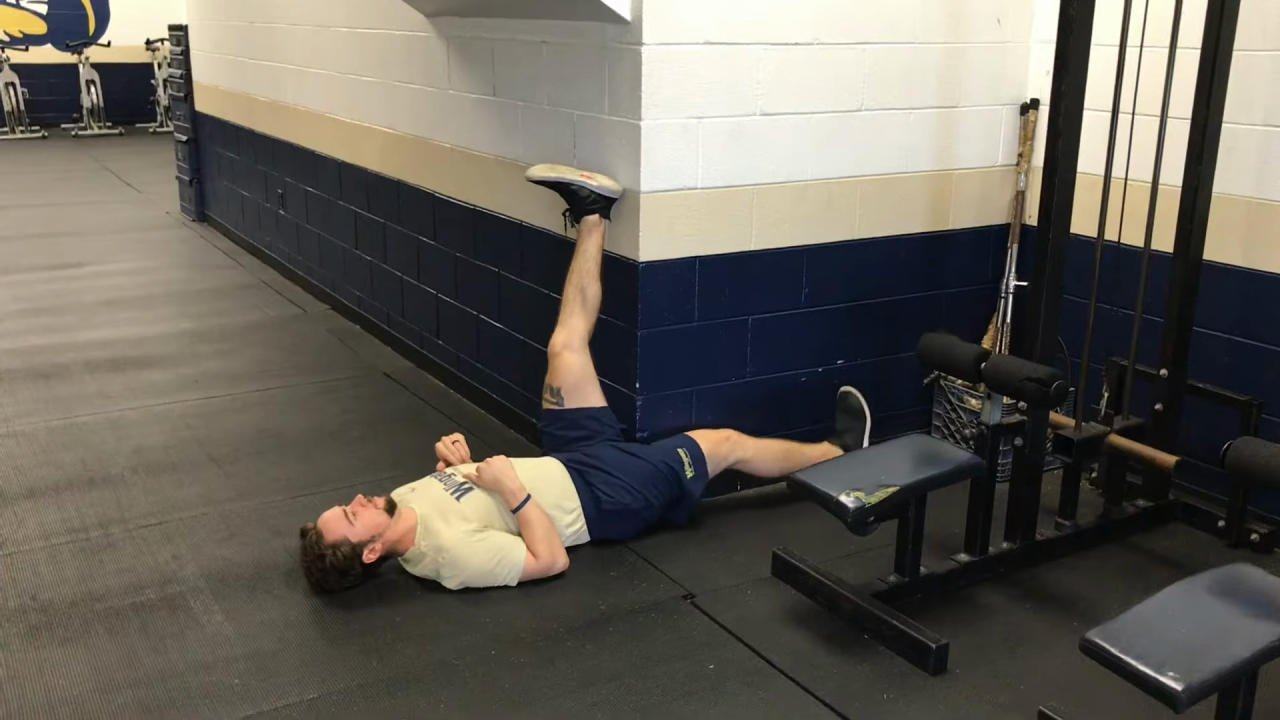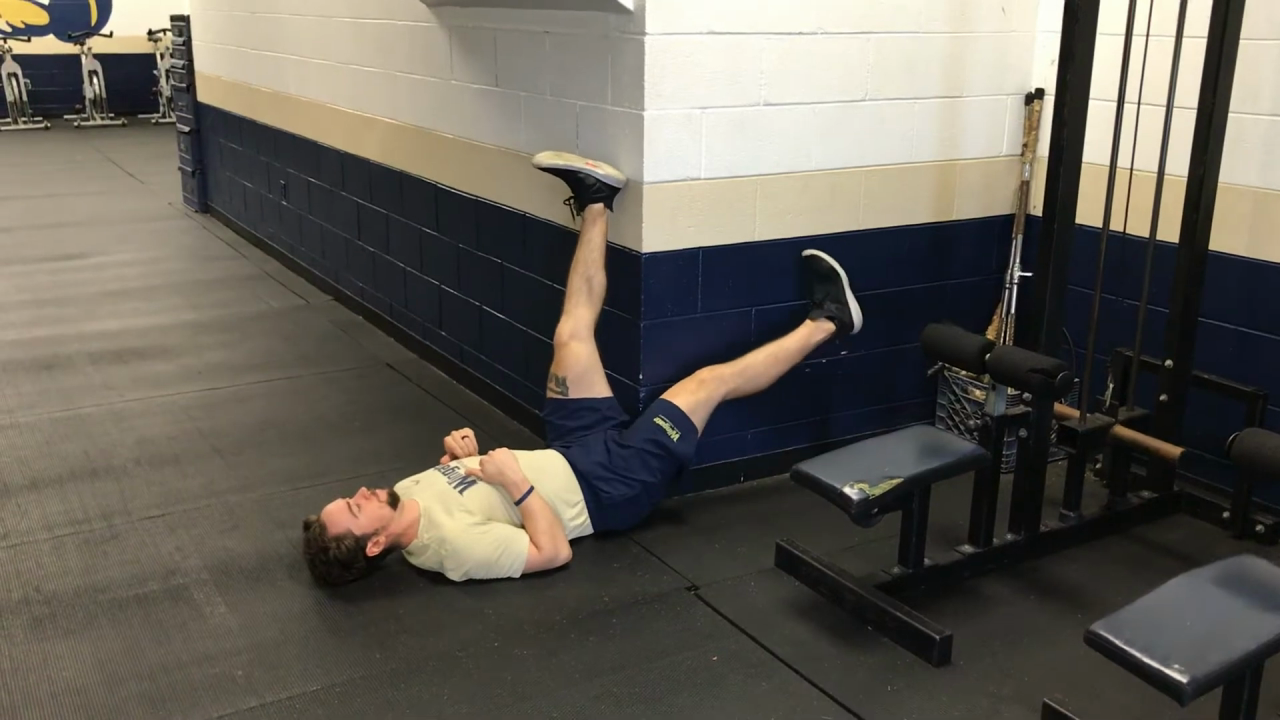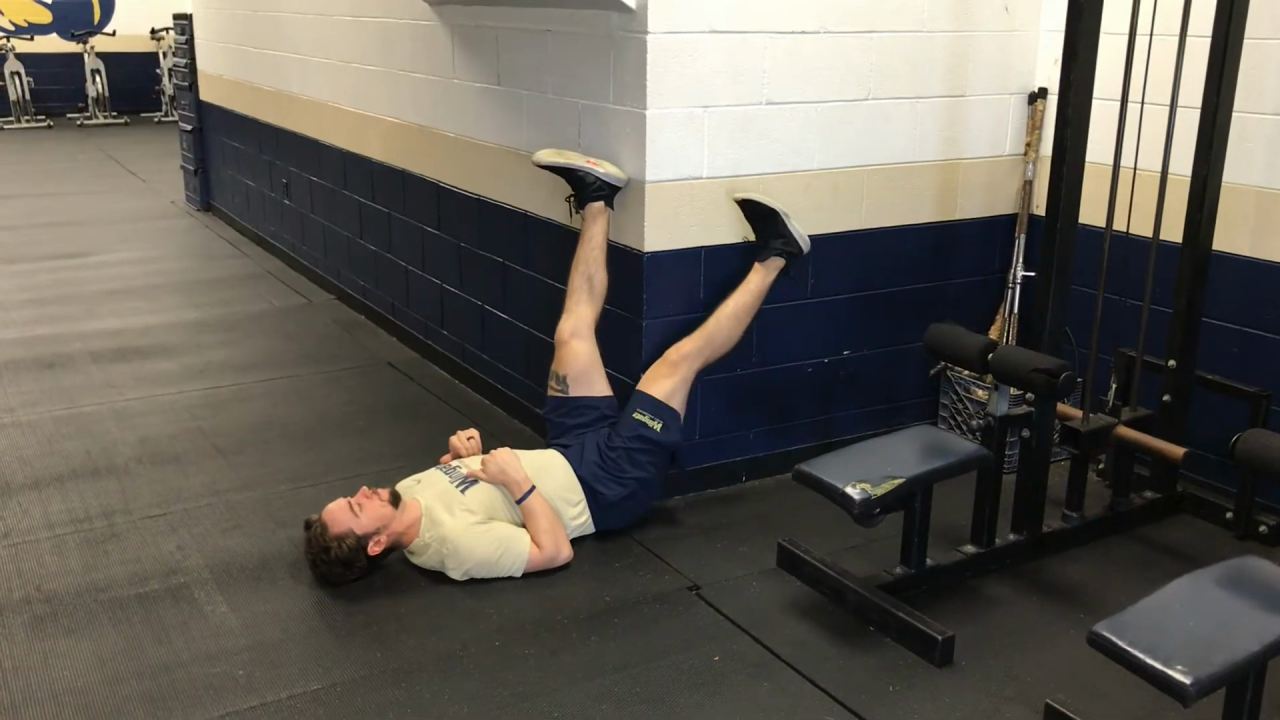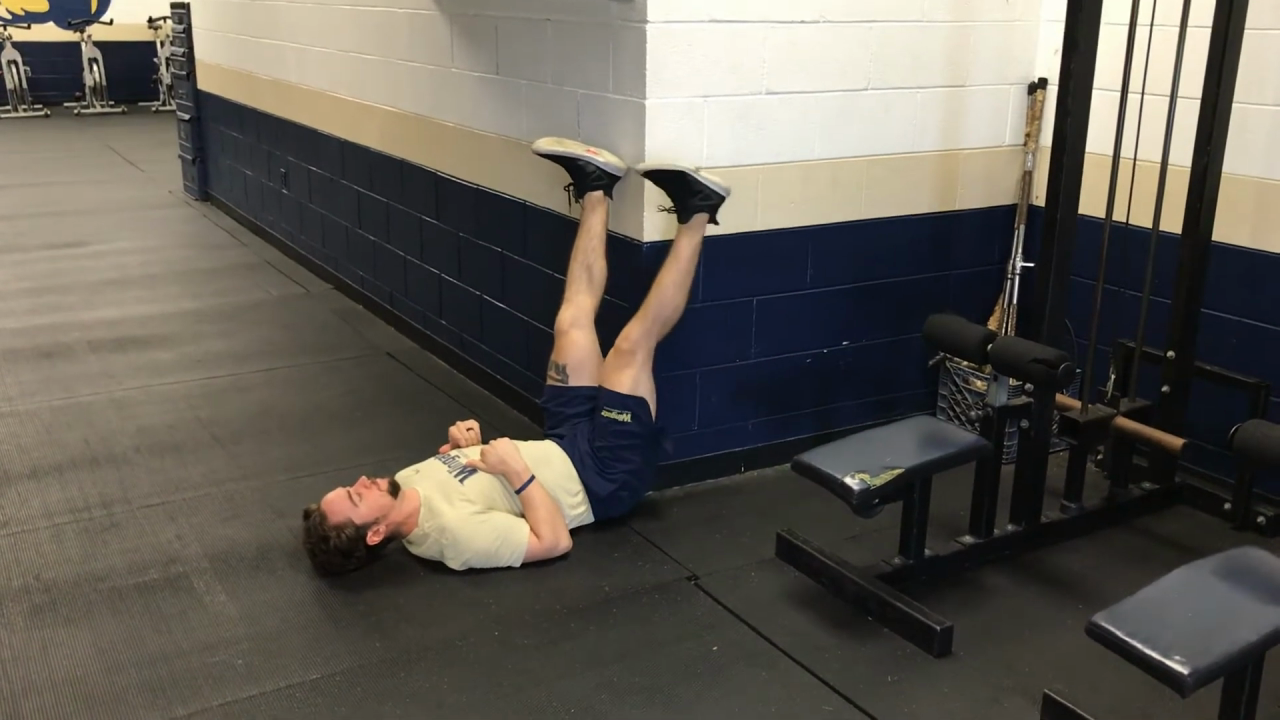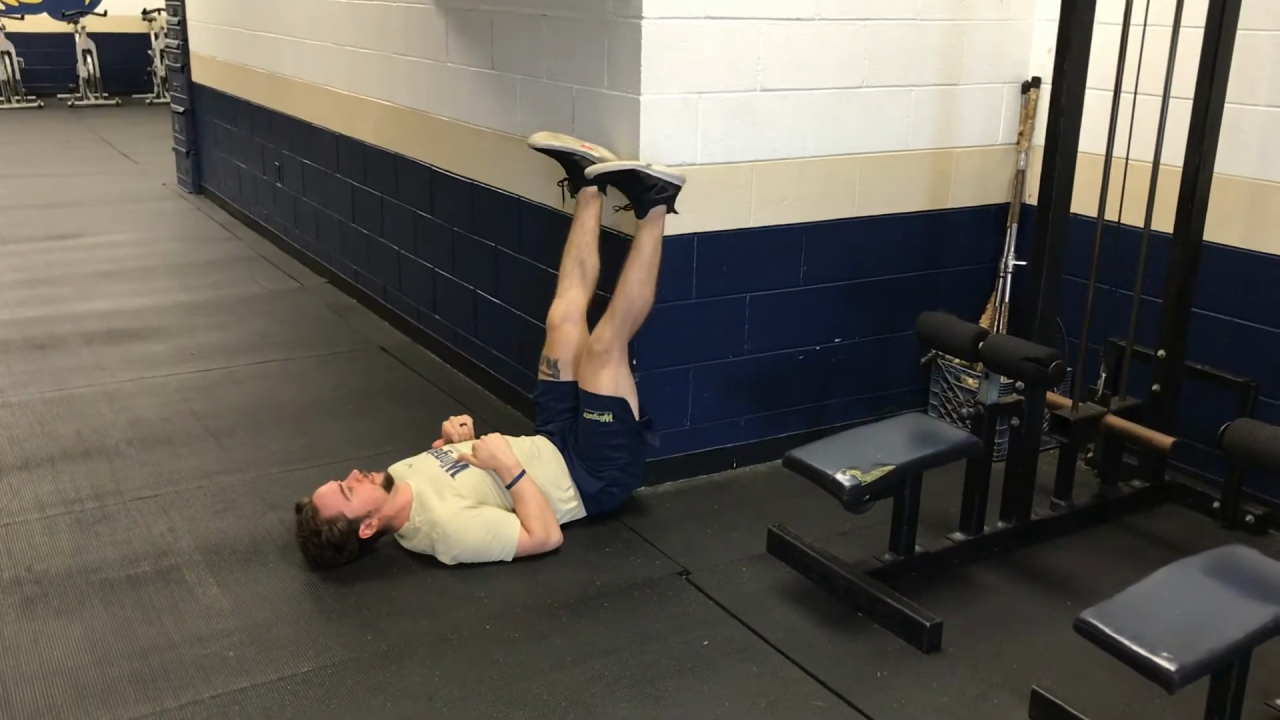
dt=1s
person 1, frame 1
left shoulder: (405, 506)
right shoulder: (449, 555)
right elbow: (551, 560)
left wrist: (454, 461)
right wrist: (511, 488)
left hip: (569, 461)
right hip: (601, 494)
left knee: (565, 346)
right knee: (726, 442)
left ankle: (590, 216)
right ankle: (834, 454)
person 1, frame 2
left shoulder: (410, 496)
right shoulder: (450, 547)
right elbow: (553, 552)
left wrist: (459, 455)
right wrist: (515, 481)
left hip: (572, 453)
right hip: (608, 486)
right knee: (711, 379)
left ankle: (594, 205)
right ankle: (823, 324)
person 1, frame 3
left shoulder: (409, 496)
right shoulder: (451, 546)
right elbow: (554, 551)
left wrist: (462, 455)
right wrist: (517, 482)
left hip: (572, 452)
right hip: (609, 483)
right knee: (680, 358)
left ankle: (595, 202)
right ankle: (770, 260)
person 1, frame 4
left shoulder: (410, 485)
right shoulder: (449, 535)
right elbow: (554, 541)
left wrist: (463, 447)
right wrist: (516, 471)
left hip: (564, 446)
right hip: (604, 478)
right knee: (631, 346)
left ankle: (594, 191)
right ankle: (694, 217)
person 1, frame 5
left shoulder: (401, 478)
right shoulder: (442, 528)
right elbow: (545, 536)
left wrist: (454, 441)
right wrist: (508, 466)
left hip: (555, 442)
right hip: (596, 475)
right knee: (605, 345)
left ankle: (590, 188)
right ankle: (651, 209)
